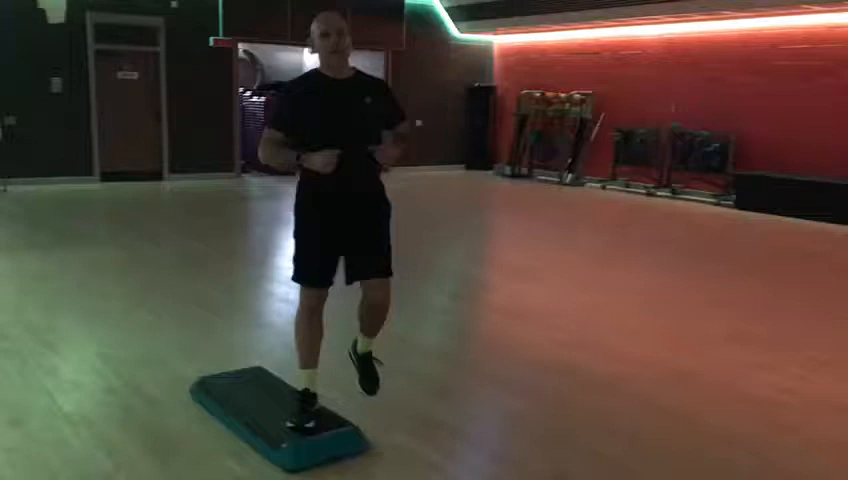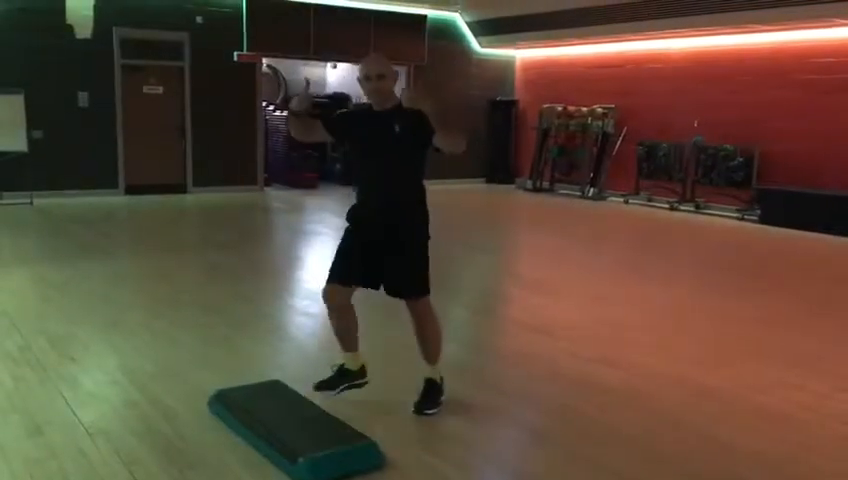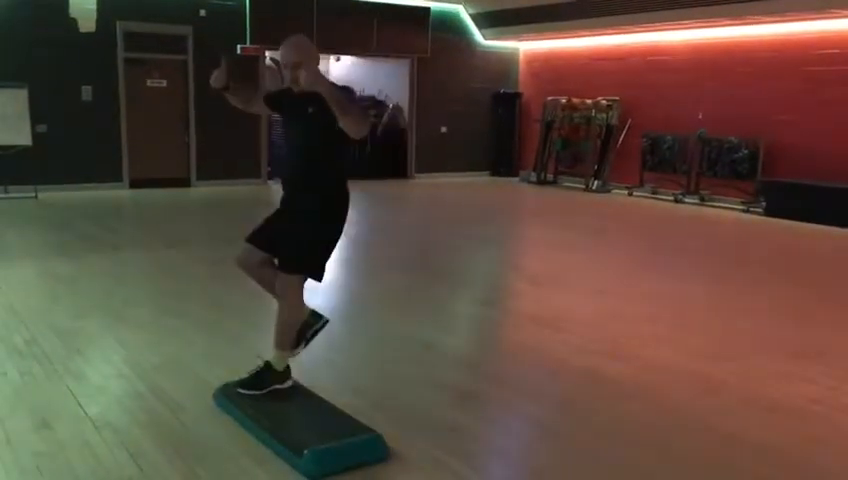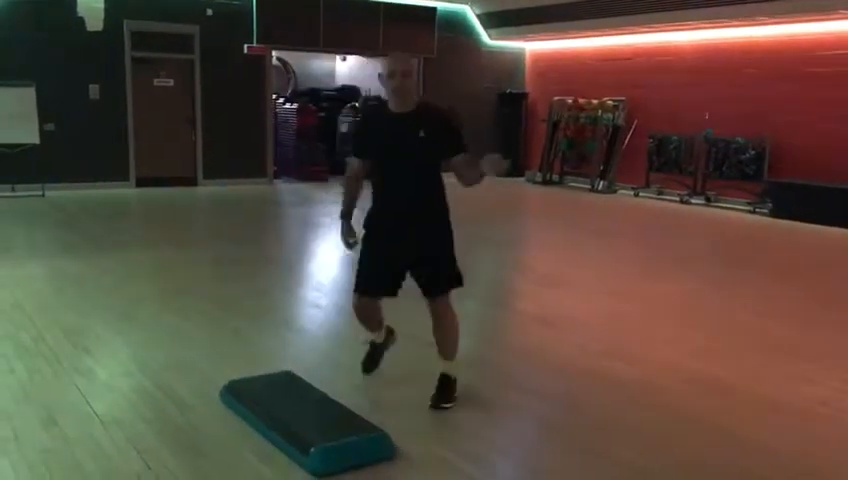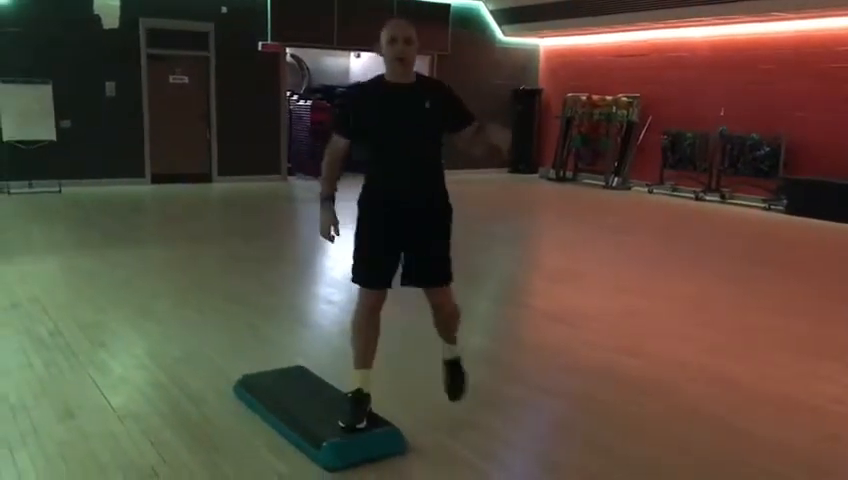
dt=1s
person 1, frame 1
left shoulder: (375, 90)
right shoulder: (299, 92)
left elbow: (400, 135)
right elbow: (267, 149)
left wrist: (393, 152)
right wrist: (305, 159)
left hip: (368, 204)
right hip: (317, 206)
left knee: (378, 294)
right knee: (311, 298)
left ankle: (363, 350)
right ankle: (308, 391)
person 1, frame 2
left shoulder: (415, 117)
right shoulder: (354, 119)
left elbow: (456, 147)
right elbow: (304, 133)
left wrist: (428, 110)
right wrist: (298, 111)
left hip: (406, 223)
right hip: (365, 219)
left knee: (418, 303)
right knee: (335, 292)
left ankle: (434, 379)
right ankle: (352, 366)
person 1, frame 3
left shoulder: (331, 97)
right shoulder: (290, 97)
left elbow: (359, 130)
right elbow: (251, 101)
left wrist: (324, 89)
right wrist: (224, 85)
left hip: (324, 206)
right hip: (295, 202)
left knee: (287, 281)
right knee: (249, 259)
left ankle: (278, 369)
right ankle: (306, 317)
person 1, frame 4
left shoulder: (438, 120)
right shoulder: (369, 122)
left elbow: (464, 174)
right elbow: (355, 173)
left wrist: (485, 167)
right wrist: (346, 218)
left hip: (430, 224)
right hip: (384, 222)
left knee: (438, 302)
right knee: (363, 302)
left ankle: (448, 376)
right ankle: (380, 335)
person 1, frame 5
left shoulder: (438, 94)
right shoulder: (363, 96)
left elbow: (469, 139)
right elbow: (336, 151)
left wrist: (493, 136)
right wrist: (327, 202)
left hip: (428, 210)
right hip: (378, 209)
left knee: (440, 296)
right knee: (369, 298)
left ankle: (450, 354)
right ankle: (361, 392)
